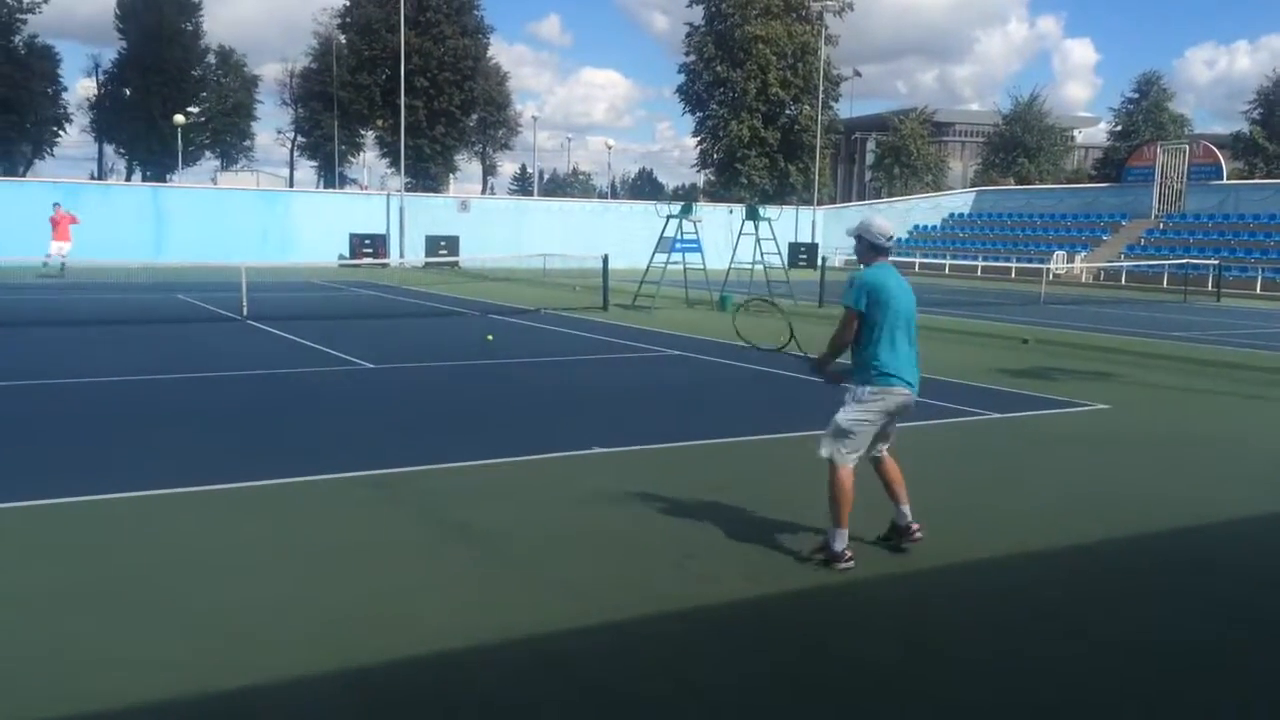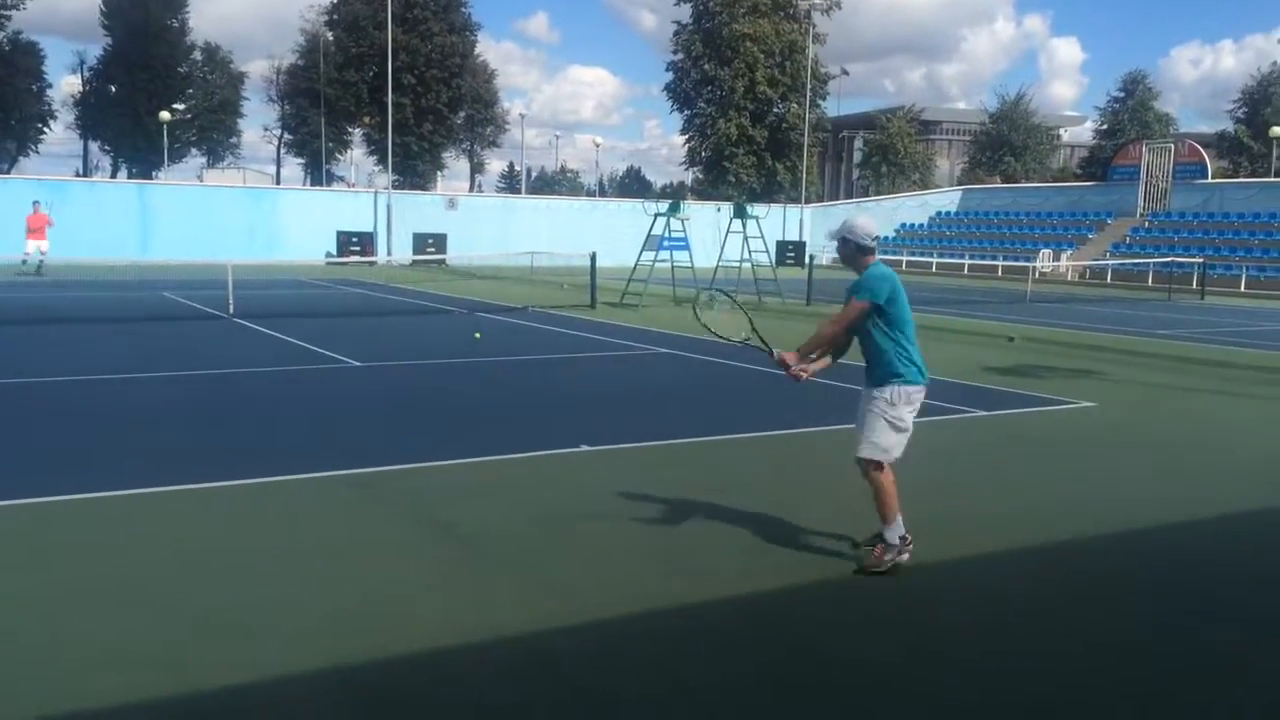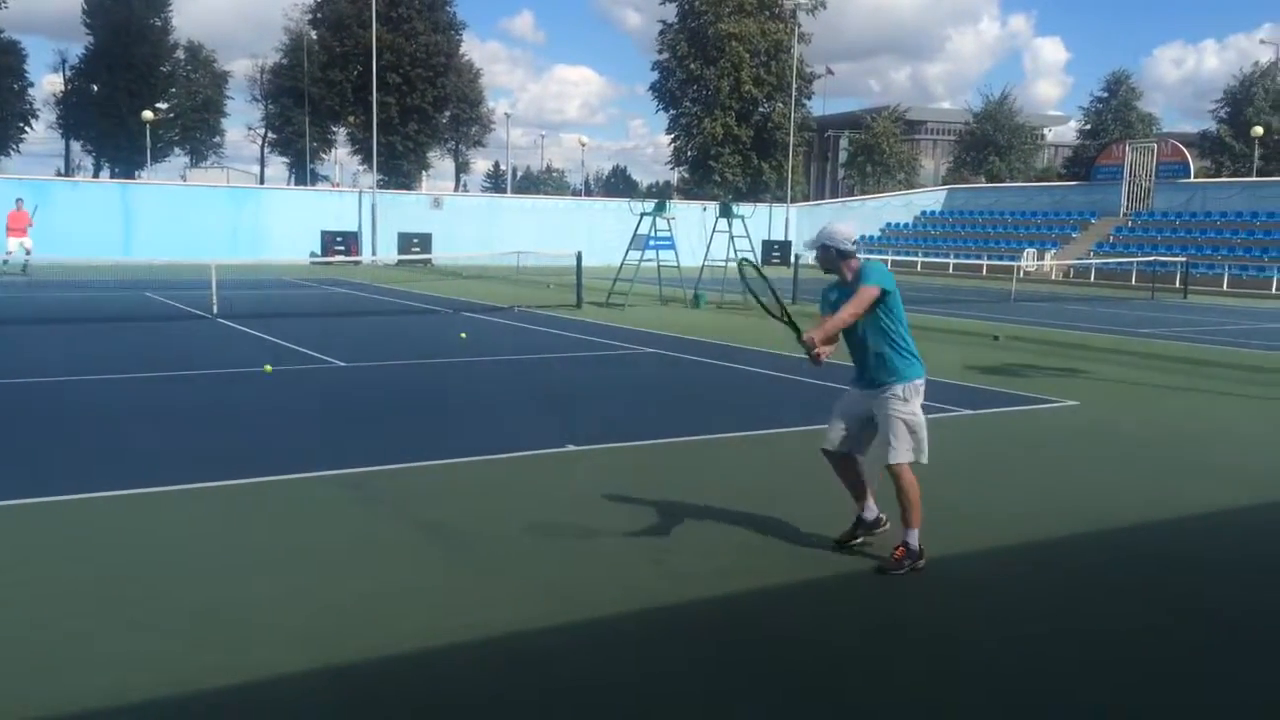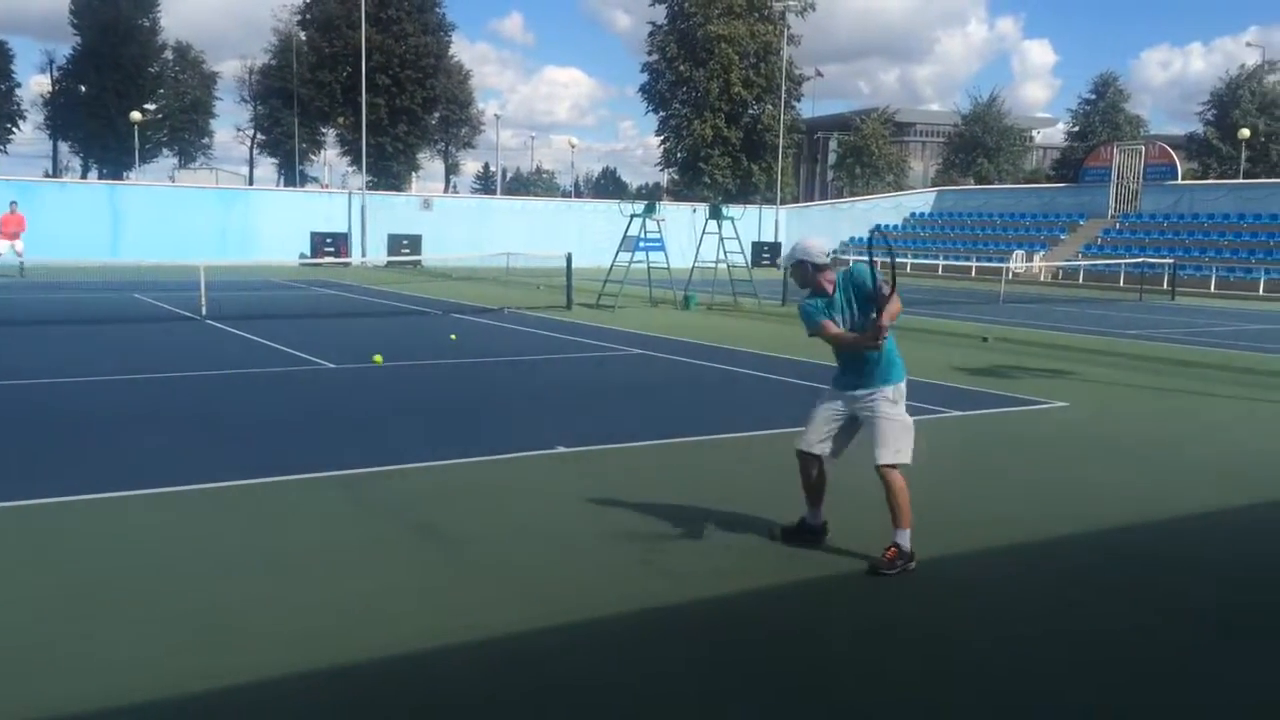
dt=0.2s
person 1, frame 1
left shoulder: (863, 280)
right shoulder: (899, 283)
left elbow: (847, 334)
left wrist: (825, 361)
right wrist: (848, 369)
left hip: (877, 386)
right hip: (903, 384)
left knee: (839, 460)
right knee: (877, 451)
left ankle: (837, 547)
right ankle: (906, 522)
person 1, frame 2
left shoulder: (880, 277)
right shoulder: (861, 284)
left elbow: (840, 324)
right elbow: (840, 340)
left wrist: (795, 353)
right wrist: (811, 366)
left hip: (900, 386)
right hip: (879, 384)
left knee: (873, 461)
right knee: (868, 460)
left ankle: (895, 546)
right ankle: (896, 533)
person 1, frame 3
left shoulder: (871, 271)
right shoulder: (830, 293)
left elbow: (857, 306)
right elbow: (831, 331)
left wrist: (816, 334)
right wrist: (821, 347)
left hip: (900, 384)
right hip: (863, 384)
left knee: (896, 464)
right knee: (835, 450)
left ankle: (913, 547)
right ankle: (871, 516)
person 1, frame 4
left shoulder: (857, 276)
right shoulder: (809, 306)
left elbow: (893, 301)
right elbow: (837, 339)
left wrist: (882, 323)
right wrist: (864, 335)
left hip: (884, 387)
right hip: (843, 389)
left knee: (887, 466)
right knee: (808, 453)
left ankle: (903, 547)
right ankle: (813, 523)
